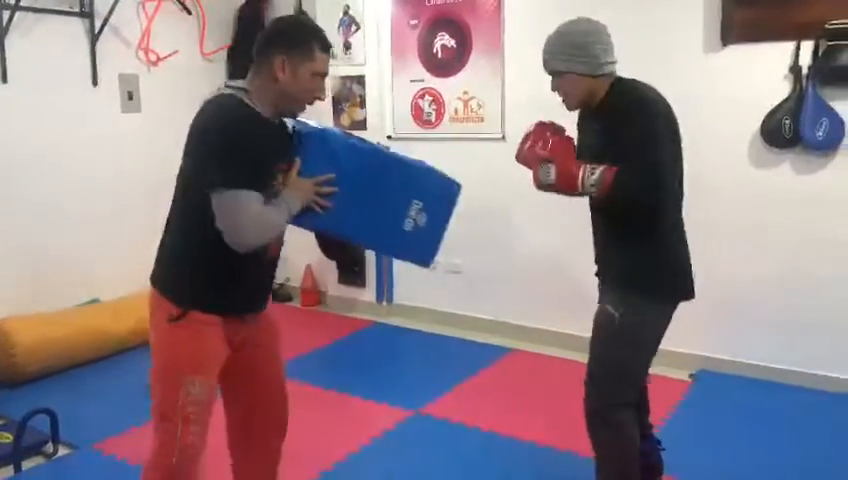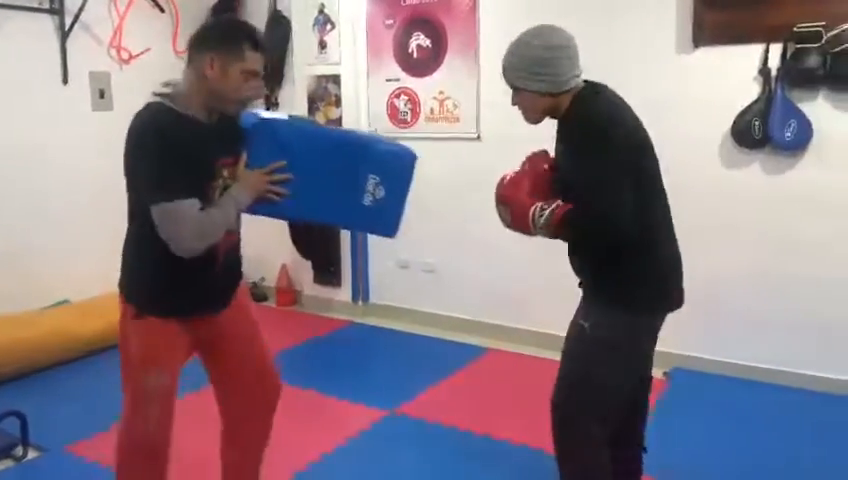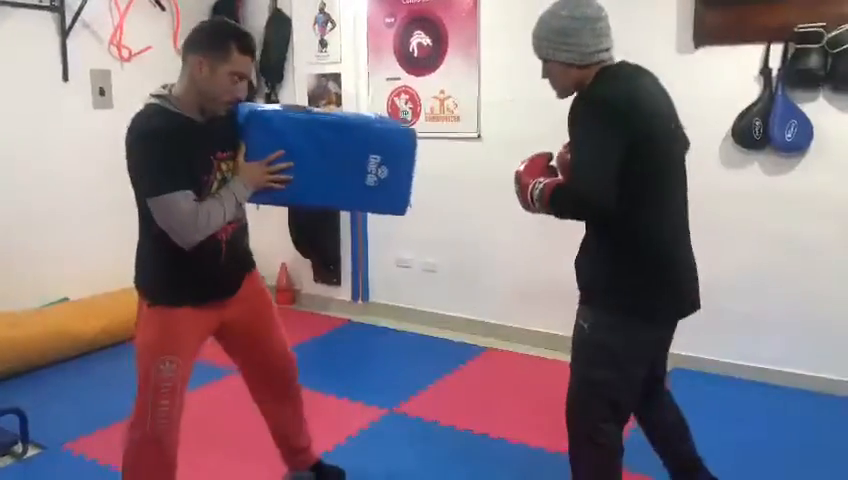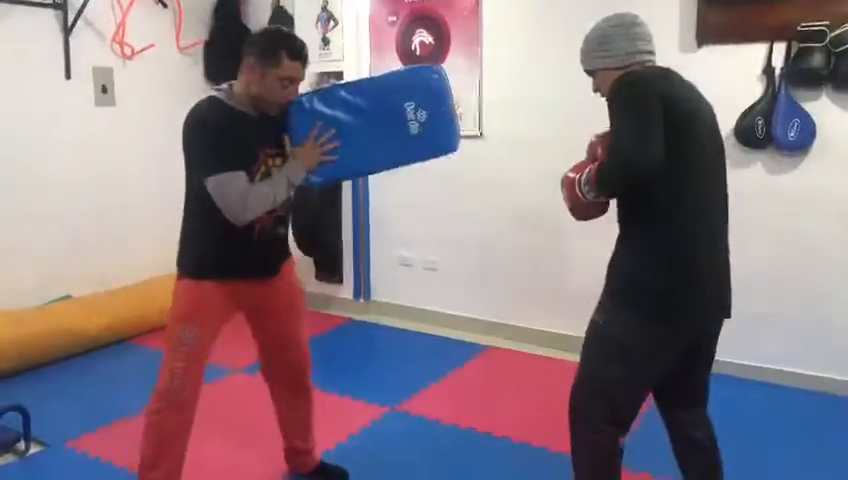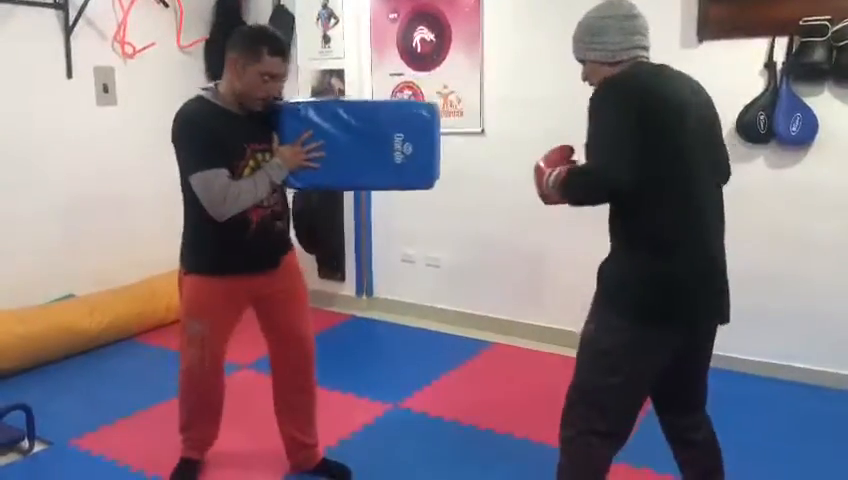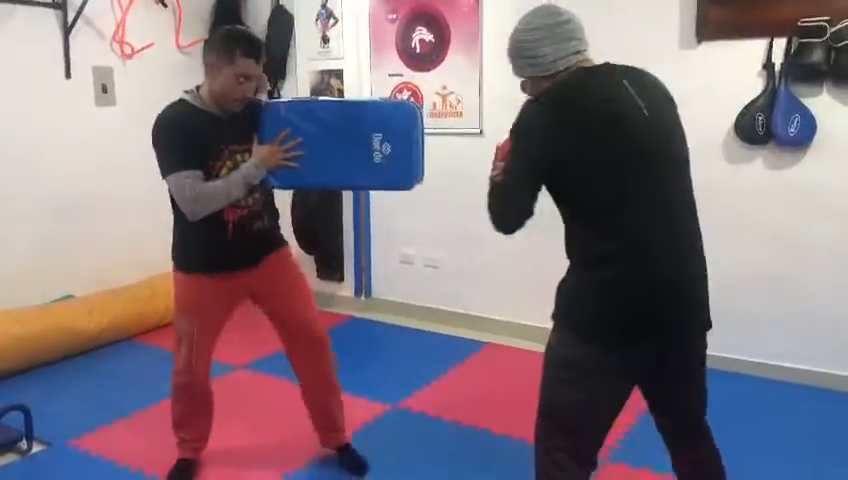
dt=0.3s
person 1, frame 1
left shoulder: (641, 108)
right shoulder: (594, 112)
left elbow: (653, 190)
left wrist: (580, 175)
right wrist: (560, 161)
left hip: (647, 275)
right hip: (625, 268)
left knee: (607, 396)
right knee: (624, 379)
person 1, frame 2
left shoulder: (598, 126)
right shoulder: (584, 108)
left elbow: (608, 222)
left wrist: (535, 214)
right wrist: (548, 180)
left hip: (629, 287)
right hip: (631, 279)
left knee: (576, 407)
right knee: (620, 386)
person 1, frame 3
left shoulder: (598, 101)
right shoulder: (640, 84)
left elbow: (590, 198)
left wrist: (538, 189)
left hip: (626, 284)
right hip: (667, 277)
left knee: (593, 412)
right knee: (648, 391)
person 1, frame 4
left shoulder: (636, 90)
right shoulder: (687, 94)
left elbow: (637, 164)
left wrist: (589, 180)
left hip: (653, 282)
right hip: (705, 284)
left knee: (596, 408)
right knee: (686, 407)
person 1, frame 5
left shoulder: (619, 94)
right shoulder: (690, 91)
left elbow: (609, 178)
left wrist: (558, 178)
left hip: (644, 286)
right hip: (702, 284)
left knee: (590, 424)
right knee: (686, 411)
person 1, frame 6
left shoulder: (546, 112)
right shoulder: (647, 87)
left elbow: (507, 215)
left wrist: (503, 169)
left hip: (605, 302)
right hip: (681, 292)
right knee: (685, 422)
person 2, frame 1
left shoulder: (276, 129)
right shoulder: (225, 122)
right elbow: (243, 230)
left wrist: (306, 193)
right wrist: (294, 199)
left hip: (249, 302)
right hip: (191, 306)
left knee: (266, 414)
person 2, frame 2
left shoulder: (225, 123)
right shoulder: (155, 130)
right elbow: (187, 236)
right wrist: (243, 193)
left hip: (223, 295)
right hip: (159, 307)
left knee: (258, 393)
right knee: (148, 429)
person 2, frame 3
left shoulder: (227, 117)
right shoulder: (152, 131)
right elbow: (187, 228)
right wrist: (243, 184)
left hip: (237, 282)
right hip: (173, 297)
left knee: (278, 373)
right knee: (157, 418)
person 2, frame 4
left shoulder: (279, 115)
right shoulder: (207, 121)
right elbow: (239, 206)
right wrist: (297, 166)
left hip: (272, 267)
right hip: (209, 275)
left knee: (293, 367)
right knee: (177, 388)
person 2, frame 5
left shoulder: (272, 113)
right shoulder: (195, 120)
left elbow: (308, 164)
right elbow: (221, 202)
right wrist: (280, 165)
left hip: (275, 259)
right hip: (212, 269)
left knee: (297, 357)
right knee: (201, 369)
person 2, frame 6
left shoulder: (257, 113)
right shoulder: (174, 124)
left elbow: (291, 167)
right elbow: (194, 202)
right wrist: (258, 165)
left hip: (268, 254)
right hip: (204, 268)
left knee: (312, 340)
right knee: (191, 367)
left ankle: (336, 438)
